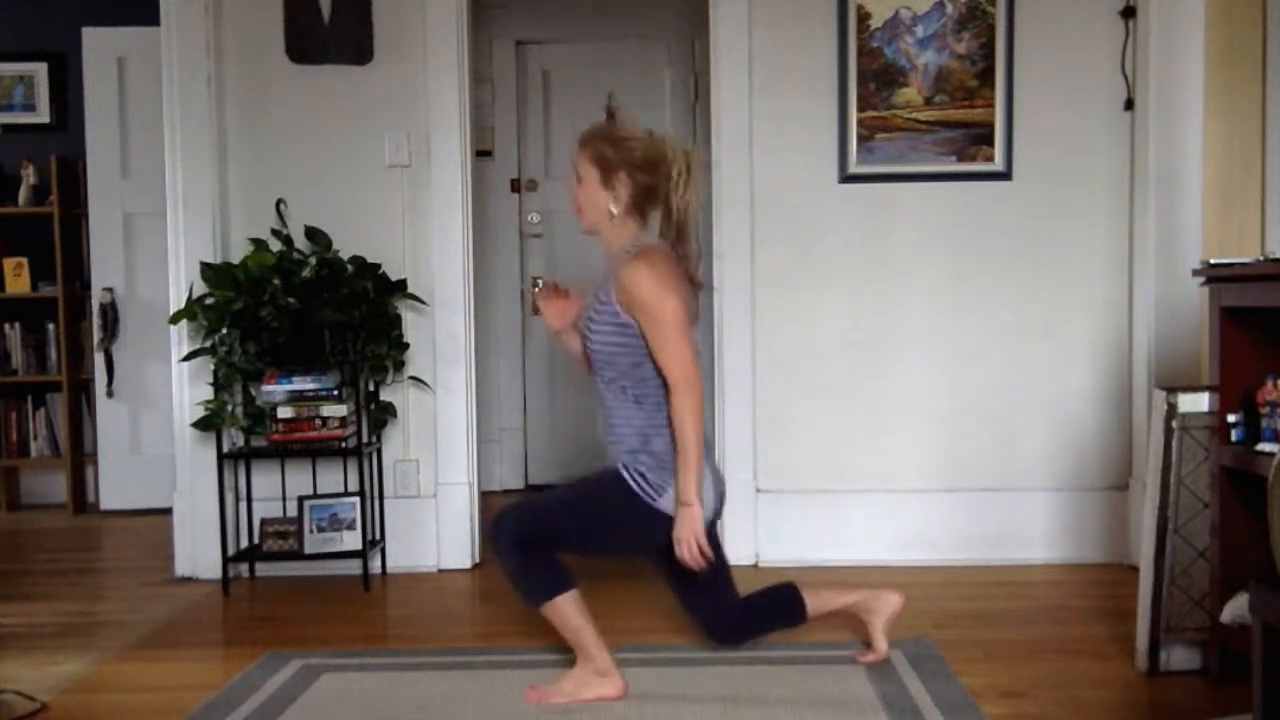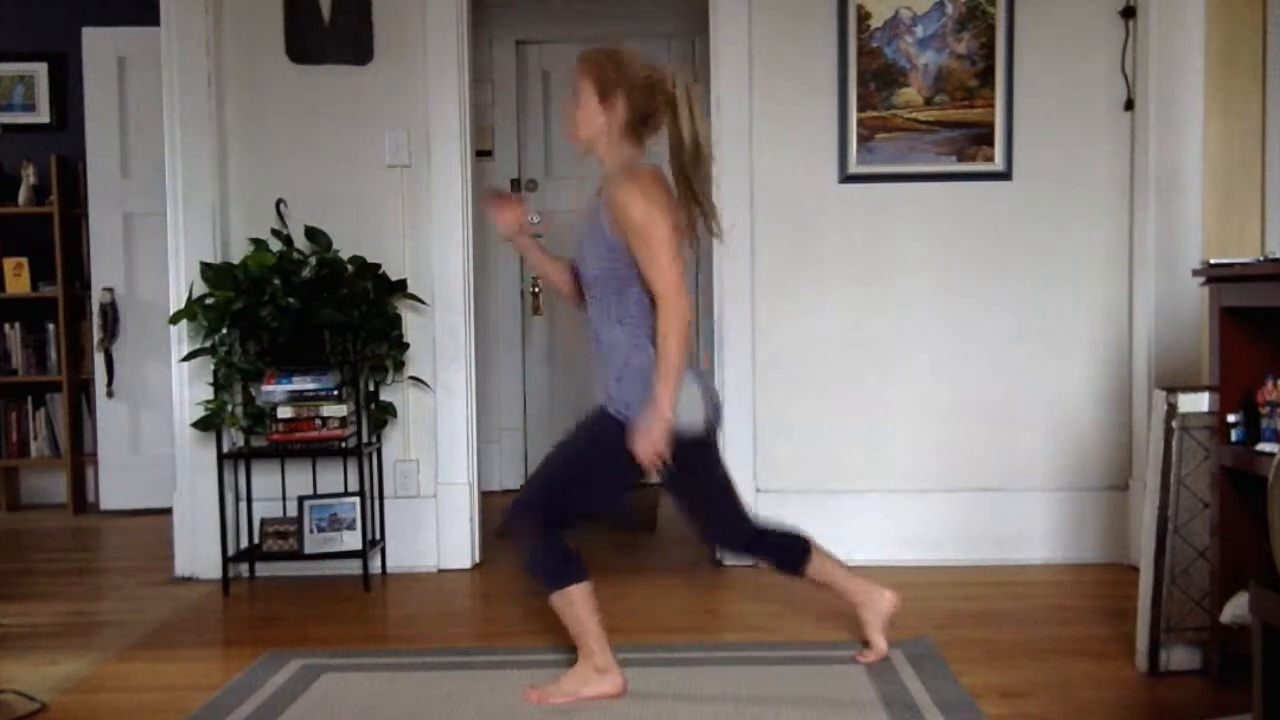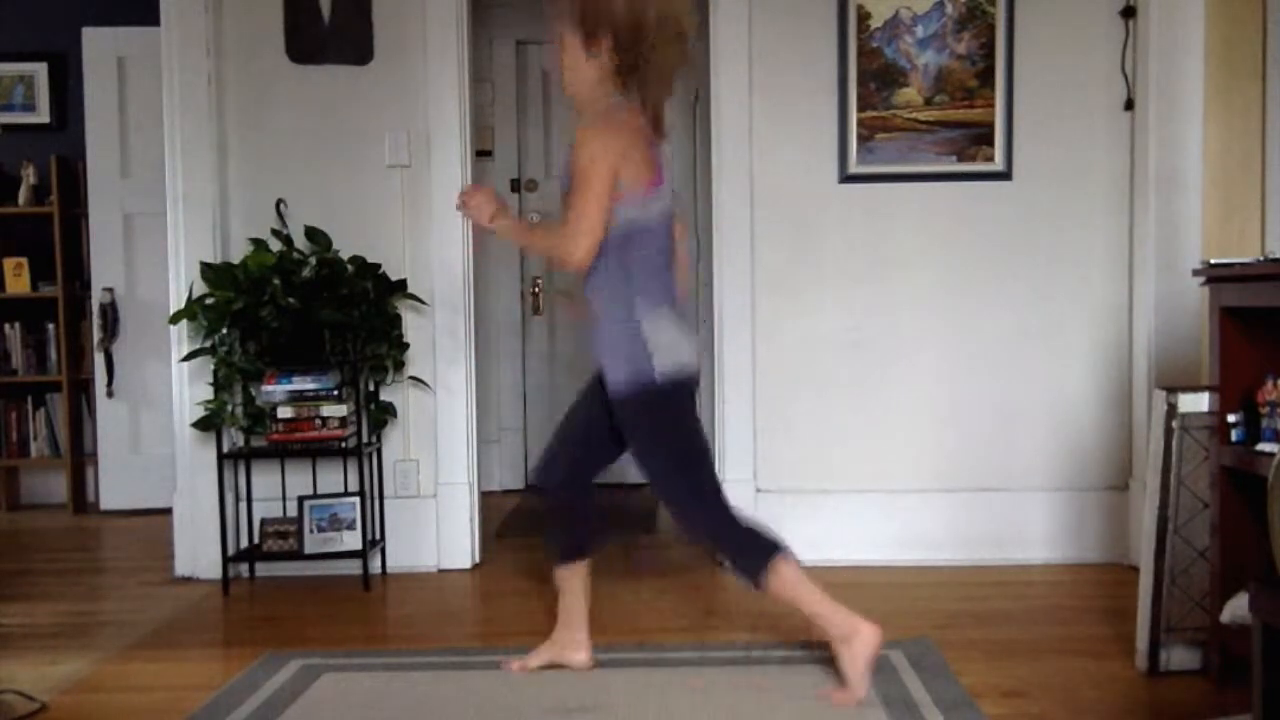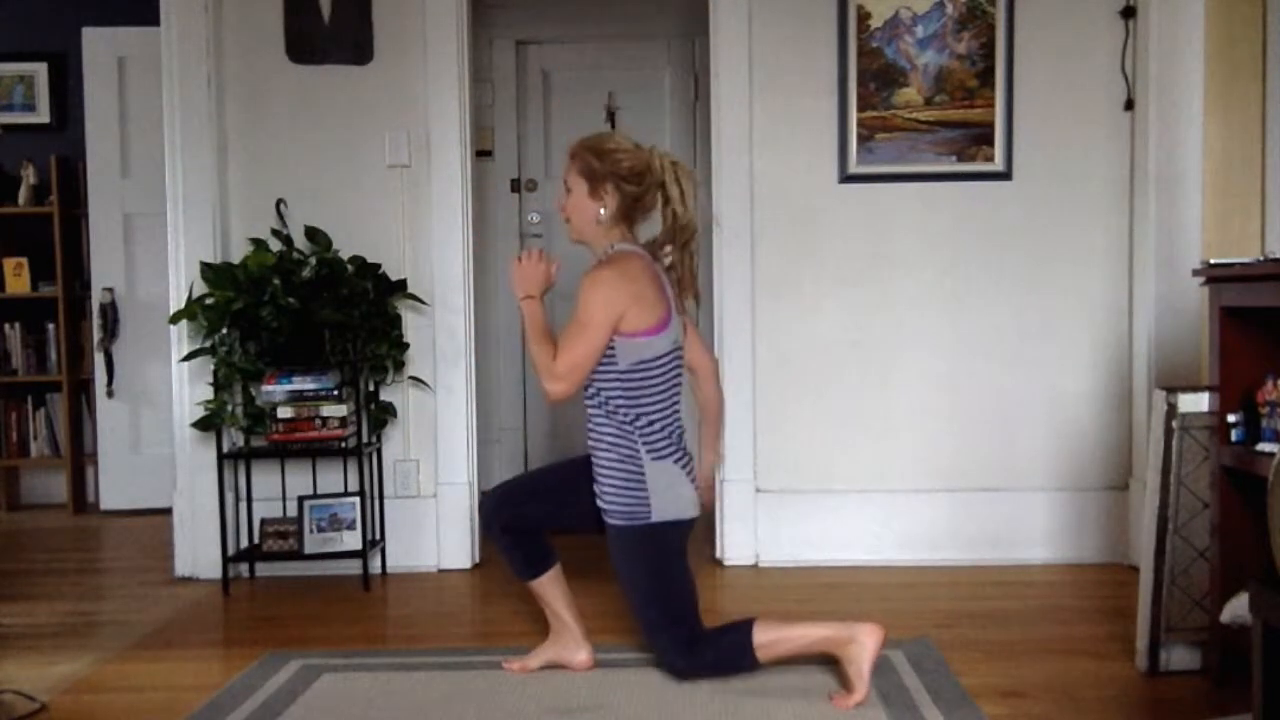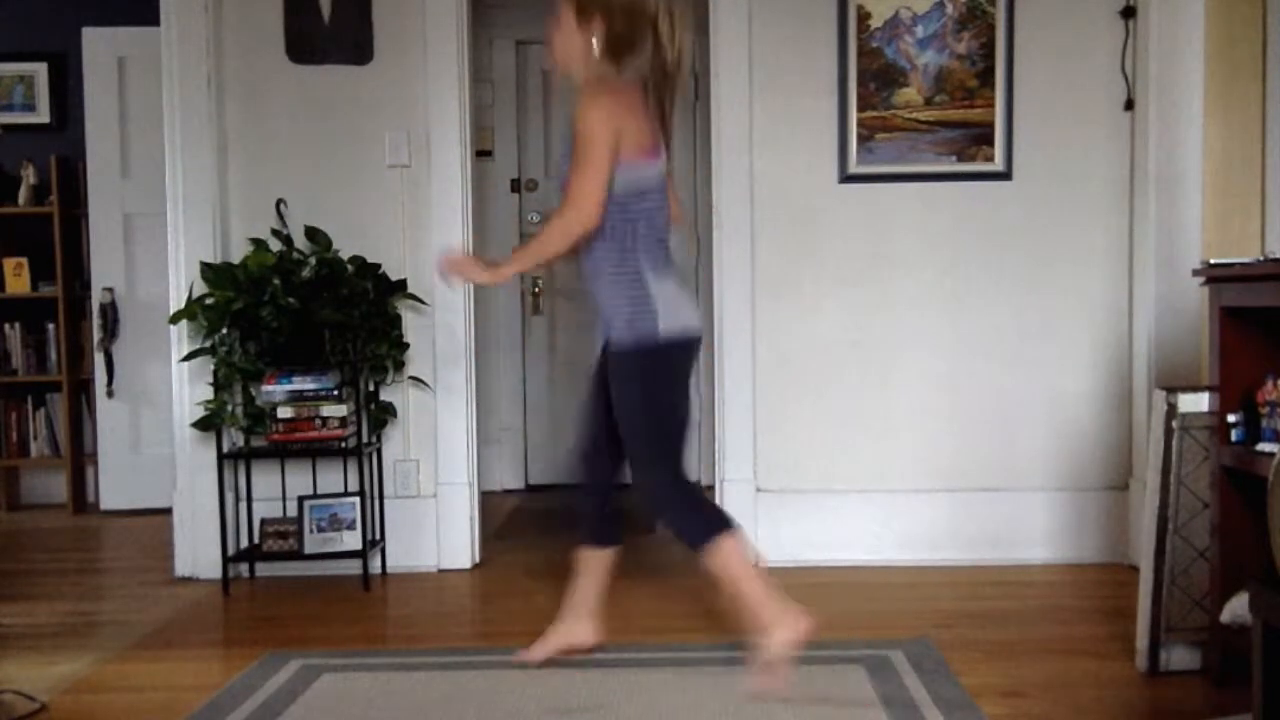
dt=0.4s
person 1, frame 1
left shoulder: (644, 271)
right shoulder: (630, 267)
left elbow: (686, 388)
left wrist: (689, 502)
right wrist: (567, 330)
left hip: (660, 487)
right hip: (663, 481)
left knee: (513, 533)
right knee: (726, 621)
left ankle: (596, 671)
right ankle: (870, 602)
person 1, frame 2
left shoulder: (635, 191)
right shoulder: (614, 193)
left elbow: (674, 304)
right elbow: (583, 290)
left wrist: (658, 410)
right wrist: (521, 240)
left hip: (648, 409)
right hip: (647, 407)
left knee: (534, 515)
right knee: (730, 527)
left ankle: (597, 668)
right ankle: (865, 594)
person 1, frame 3
left shoulder: (602, 135)
right shoulder: (634, 127)
left elbow: (578, 251)
right elbow: (672, 242)
left wrist: (502, 221)
left hip: (645, 362)
right hip: (630, 361)
left knee: (703, 514)
right knee: (557, 478)
left ankle: (845, 629)
right ankle: (572, 636)
person 1, frame 4
left shoulder: (609, 280)
right shoulder: (652, 268)
left elbow: (558, 380)
right elbow: (703, 365)
left wrist: (530, 298)
right wrist: (707, 456)
left hip: (641, 495)
right hip: (627, 477)
left knee: (685, 652)
right knee: (502, 511)
left ankle: (849, 638)
right ankle: (569, 639)
person 1, frame 5
left shoulder: (602, 102)
right shoulder: (633, 100)
left elbow: (581, 213)
right elbow: (667, 212)
left wrist: (498, 270)
right wrist: (615, 252)
left hip: (648, 331)
right hip: (639, 327)
left knee: (661, 483)
right knee: (598, 471)
left ankle: (773, 615)
right ankle: (581, 617)
